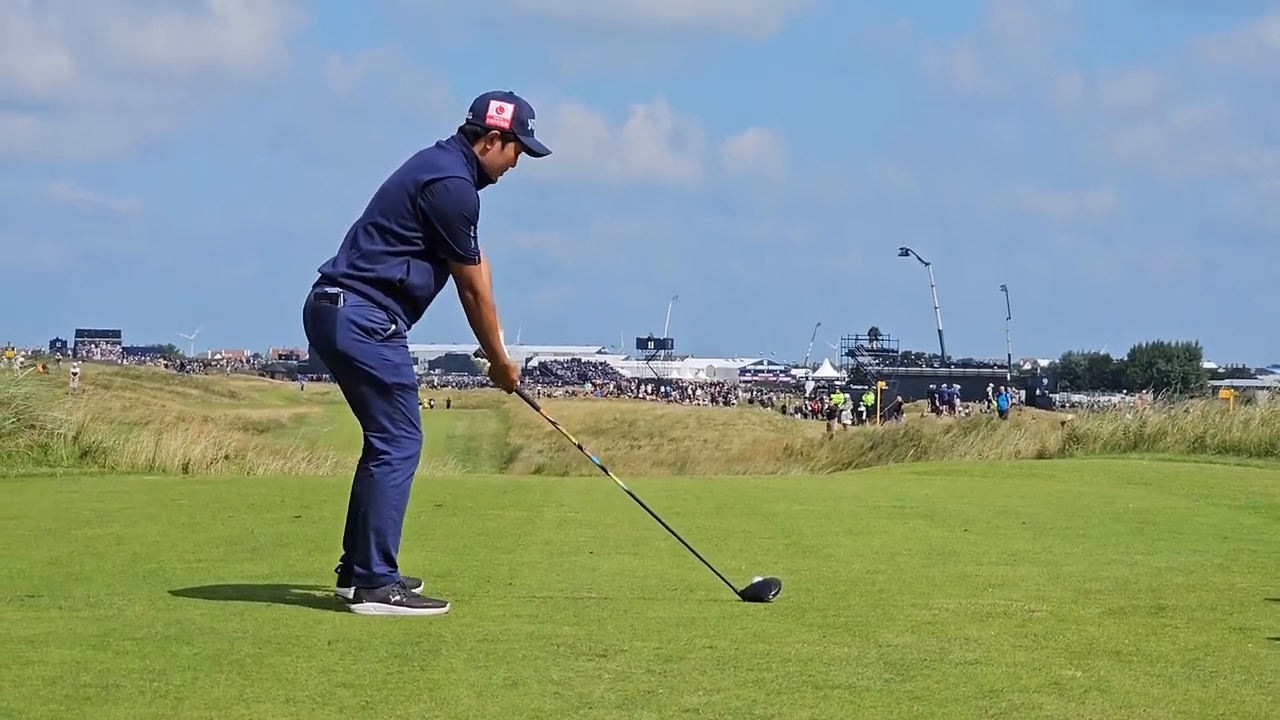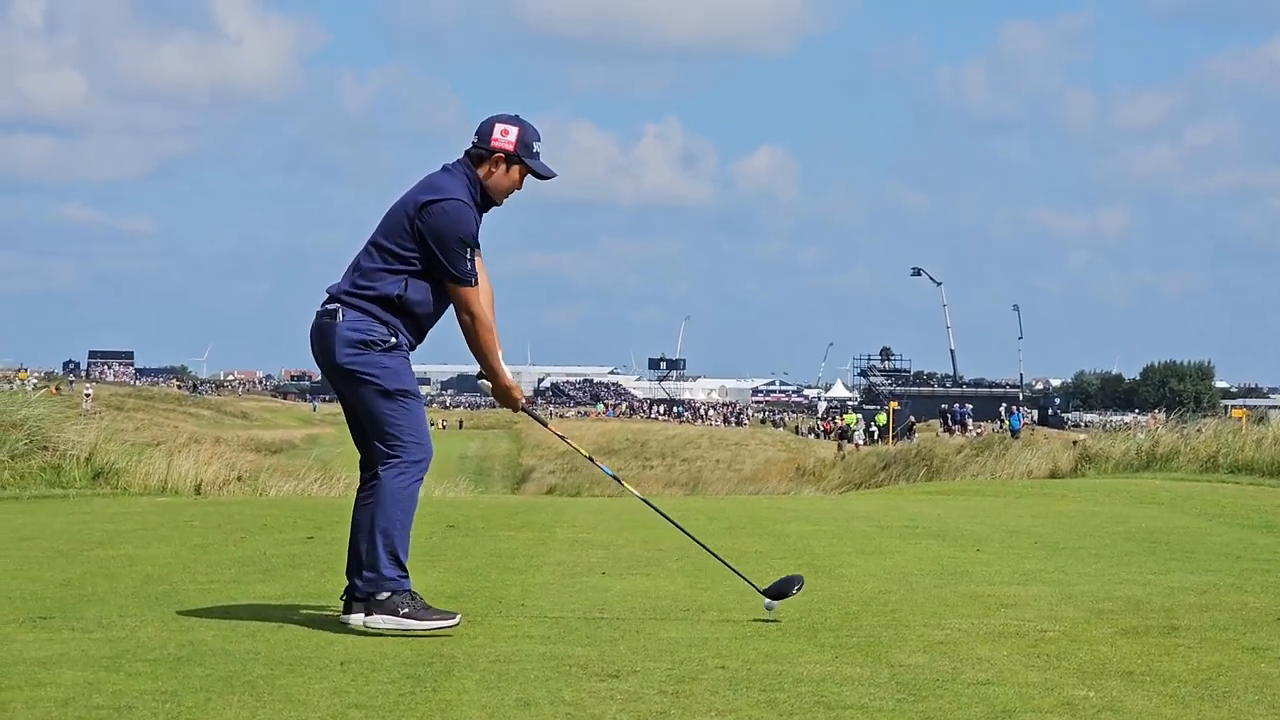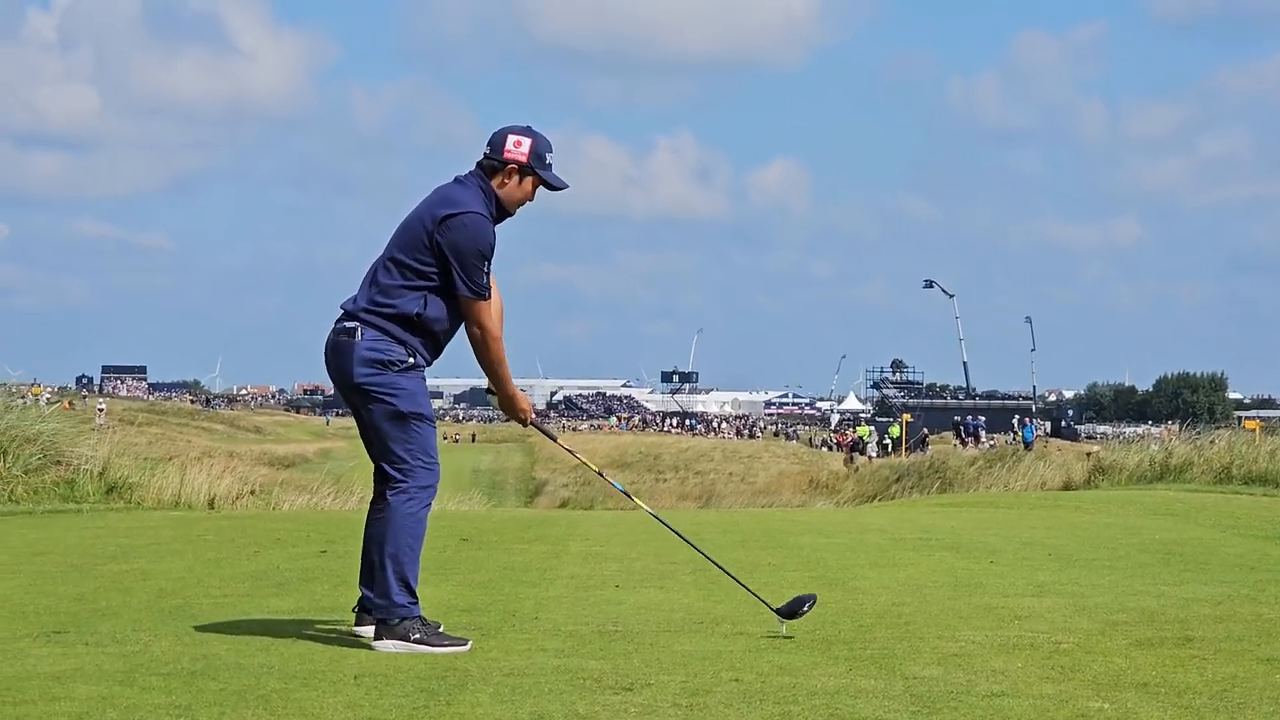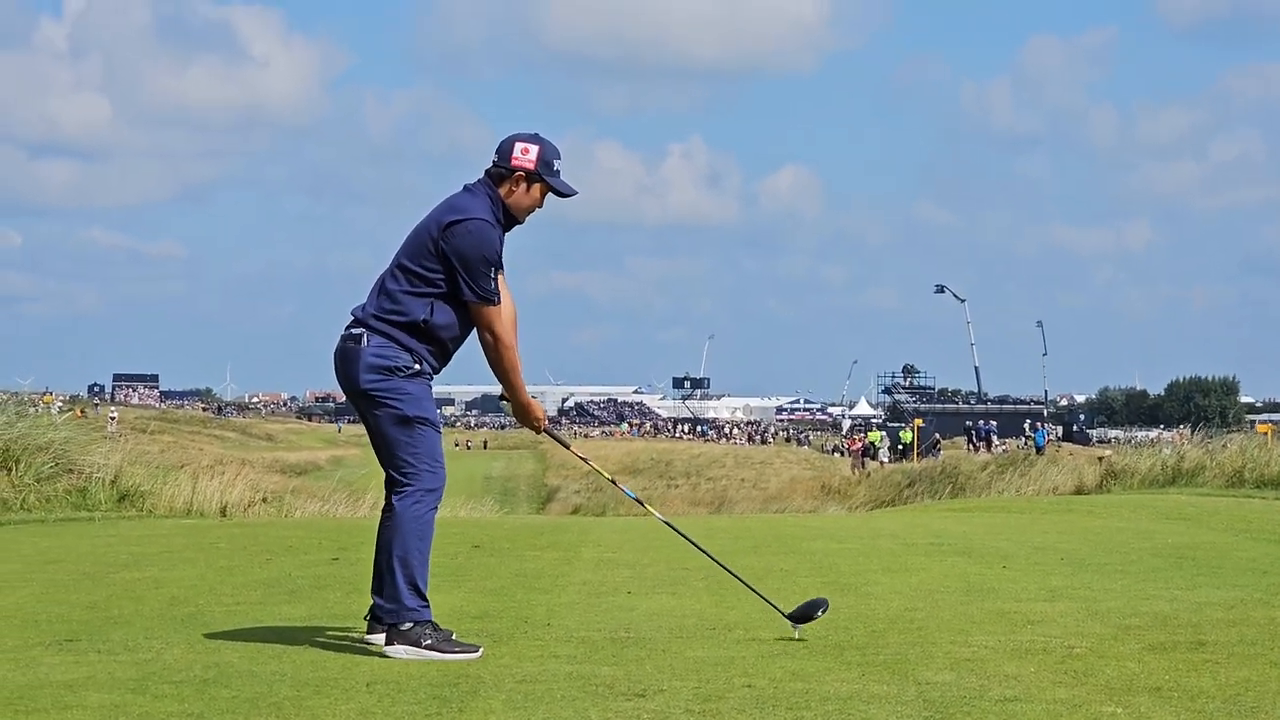
dt=0.4s
person 1, frame 1
left shoulder: (442, 166)
right shoulder: (451, 184)
left elbow: (477, 262)
right elbow: (473, 288)
left wrist: (497, 346)
right wrist: (500, 361)
left hip: (337, 312)
right hip: (363, 319)
left knee: (385, 442)
right knee: (398, 446)
left ankle: (357, 569)
right ankle: (377, 584)
person 1, frame 2
left shoulder: (454, 194)
right shoulder: (450, 206)
left elbow: (480, 284)
right elbow: (470, 310)
left wrist: (496, 365)
right wrist: (500, 380)
left hip: (350, 334)
right hip: (365, 335)
left knee: (386, 459)
right knee: (408, 454)
left ankle: (363, 593)
right ankle: (387, 592)
person 1, frame 3
left shoulder: (462, 201)
right shoulder: (468, 219)
left elbow: (489, 296)
right elbow: (482, 325)
left wrist: (504, 381)
right wrist: (509, 394)
left hip: (362, 350)
right hip: (383, 353)
left knee: (398, 476)
right knee: (415, 479)
left ankle: (375, 607)
right ankle: (398, 619)
person 1, frame 4
left shoulder: (476, 213)
right shoulder: (473, 227)
left elbow: (503, 303)
right elbow: (494, 330)
left wrist: (516, 391)
right wrist: (523, 401)
left hip: (373, 359)
right hip: (389, 361)
left knee: (409, 483)
right knee: (421, 482)
left ankle: (387, 615)
right ankle: (408, 624)
